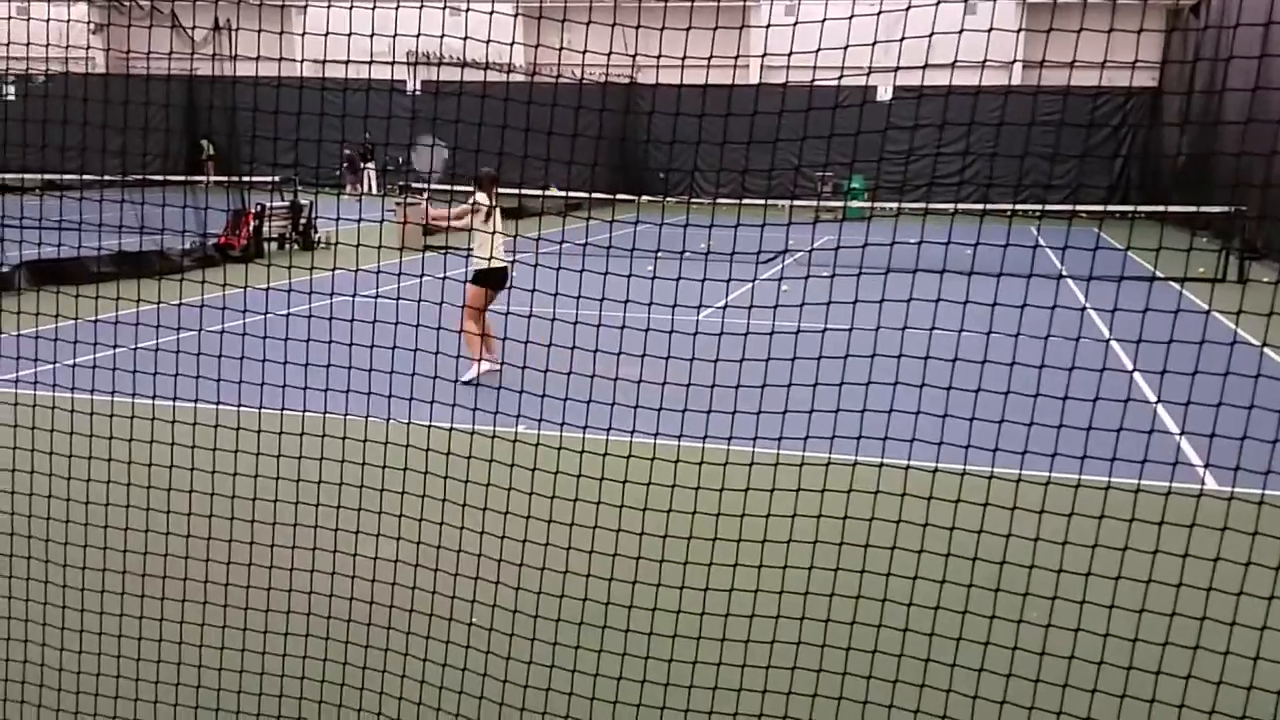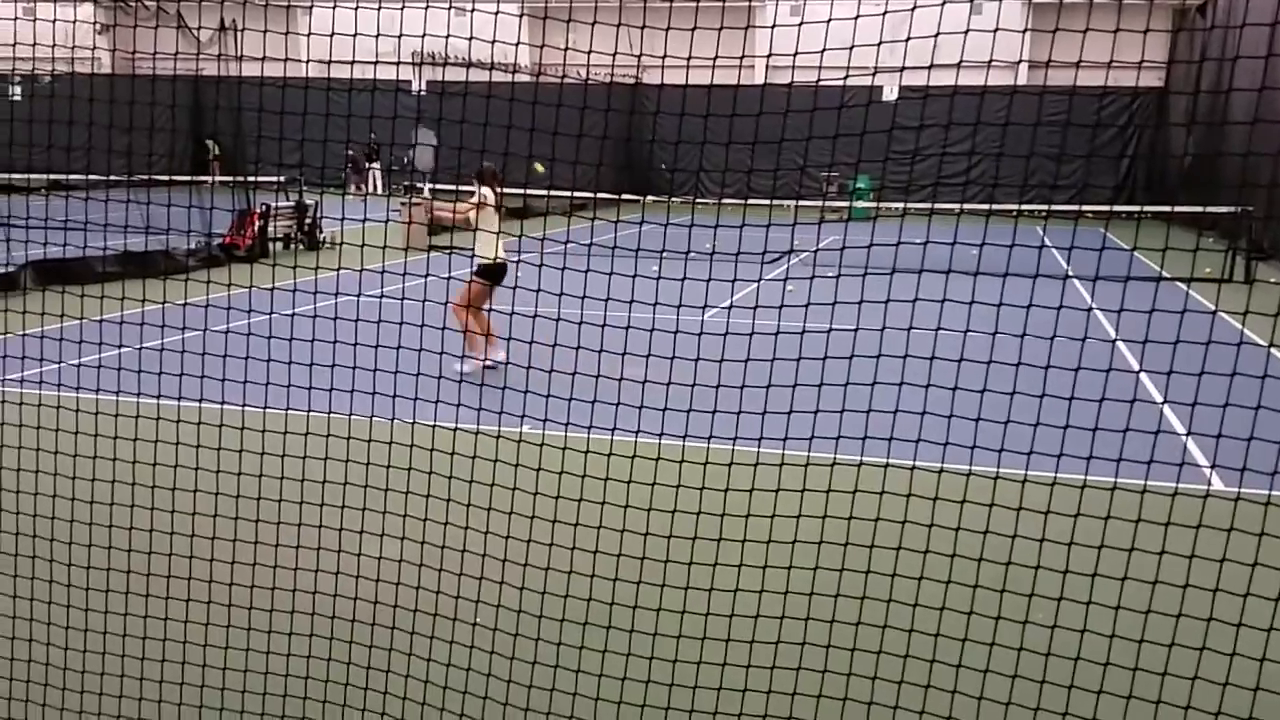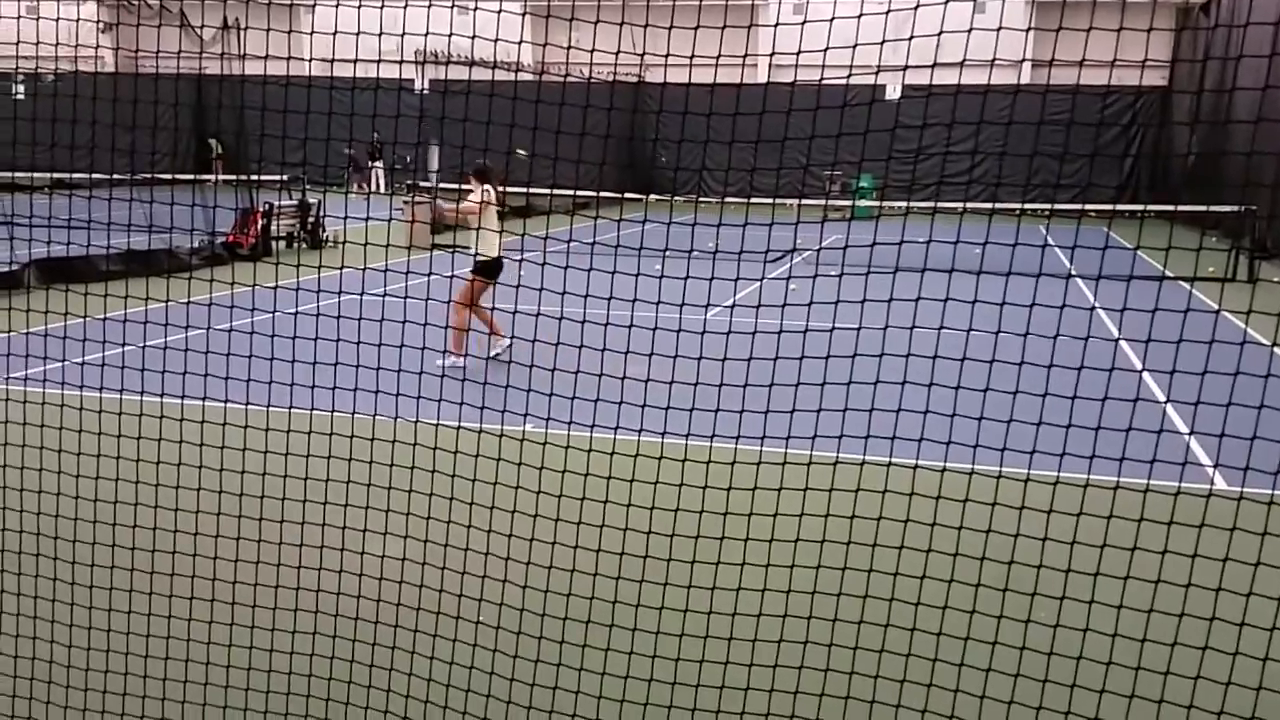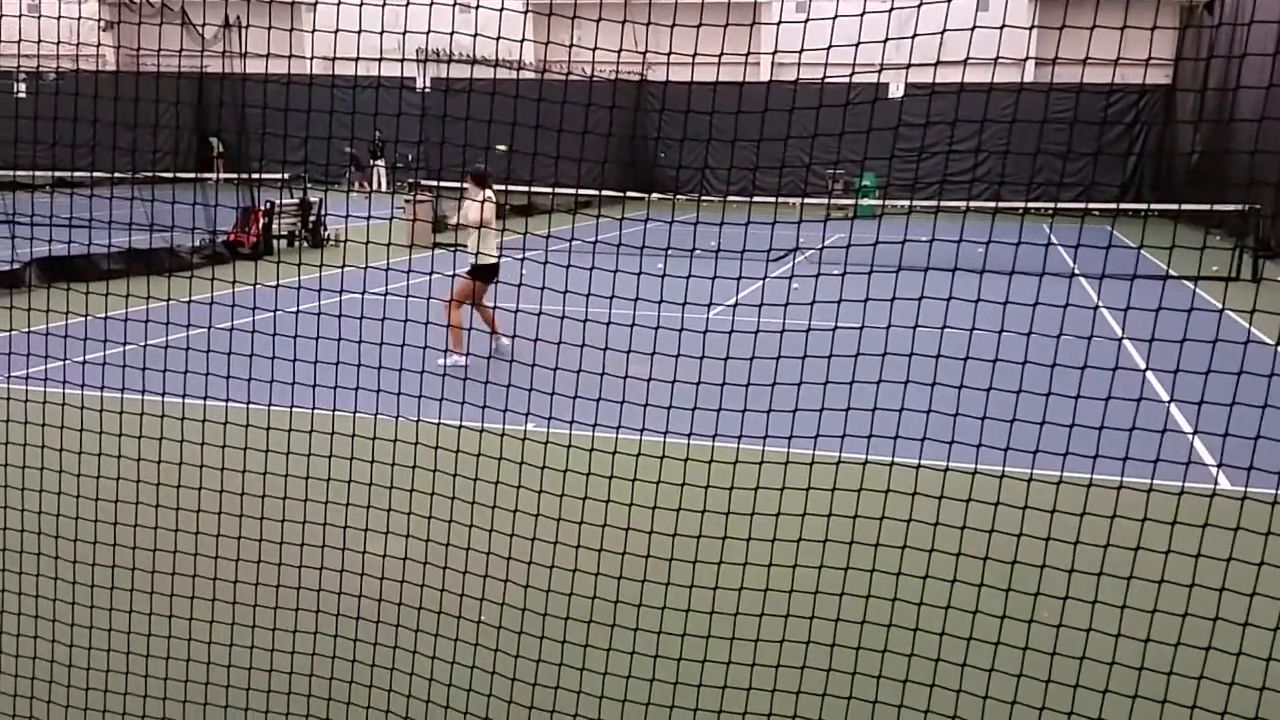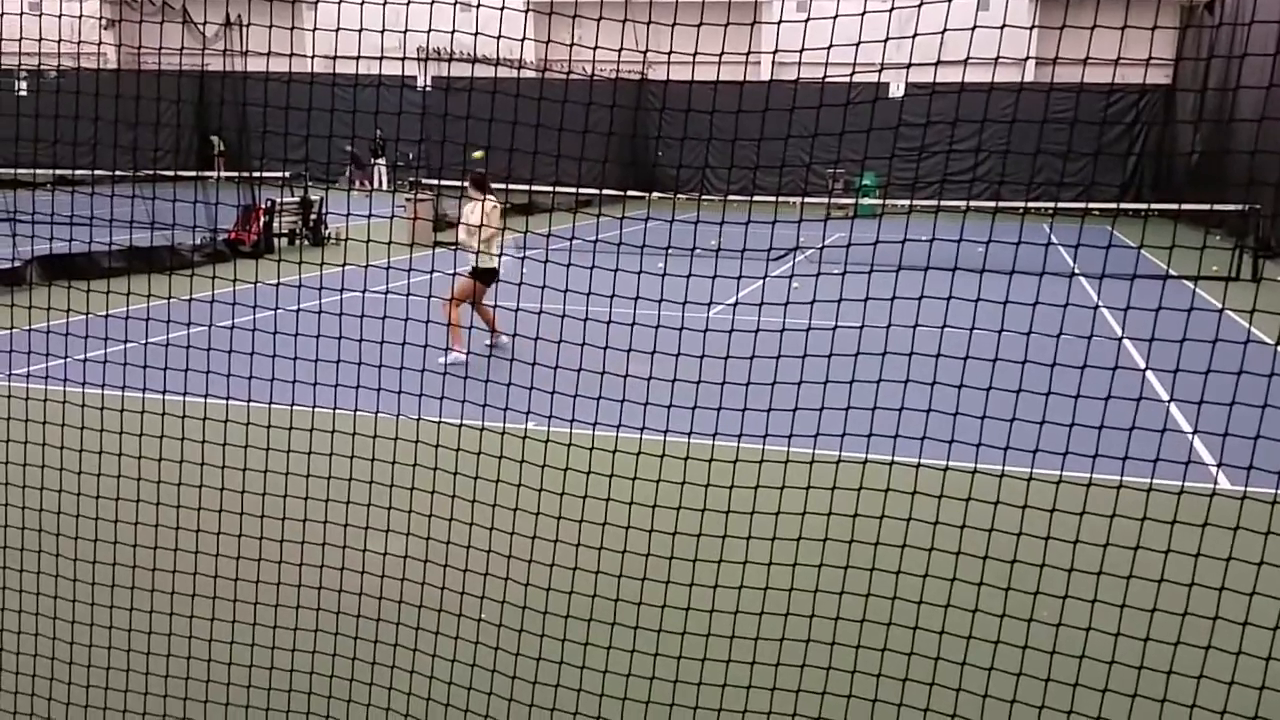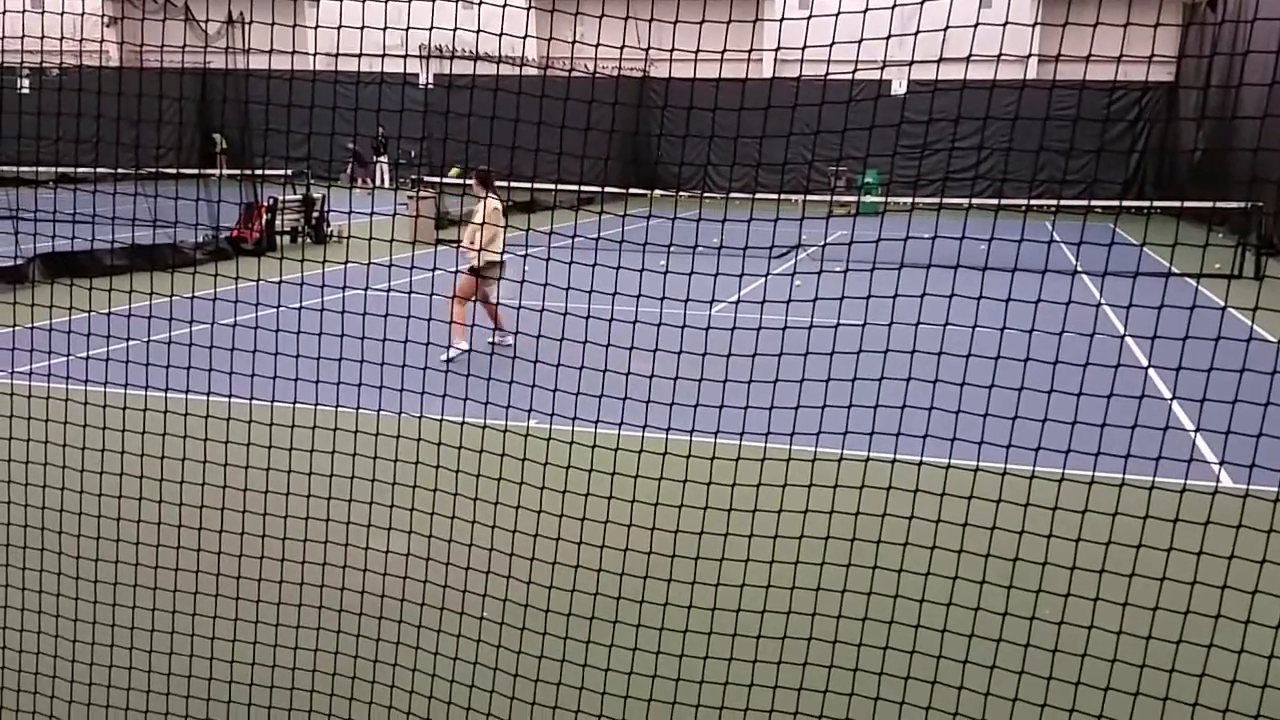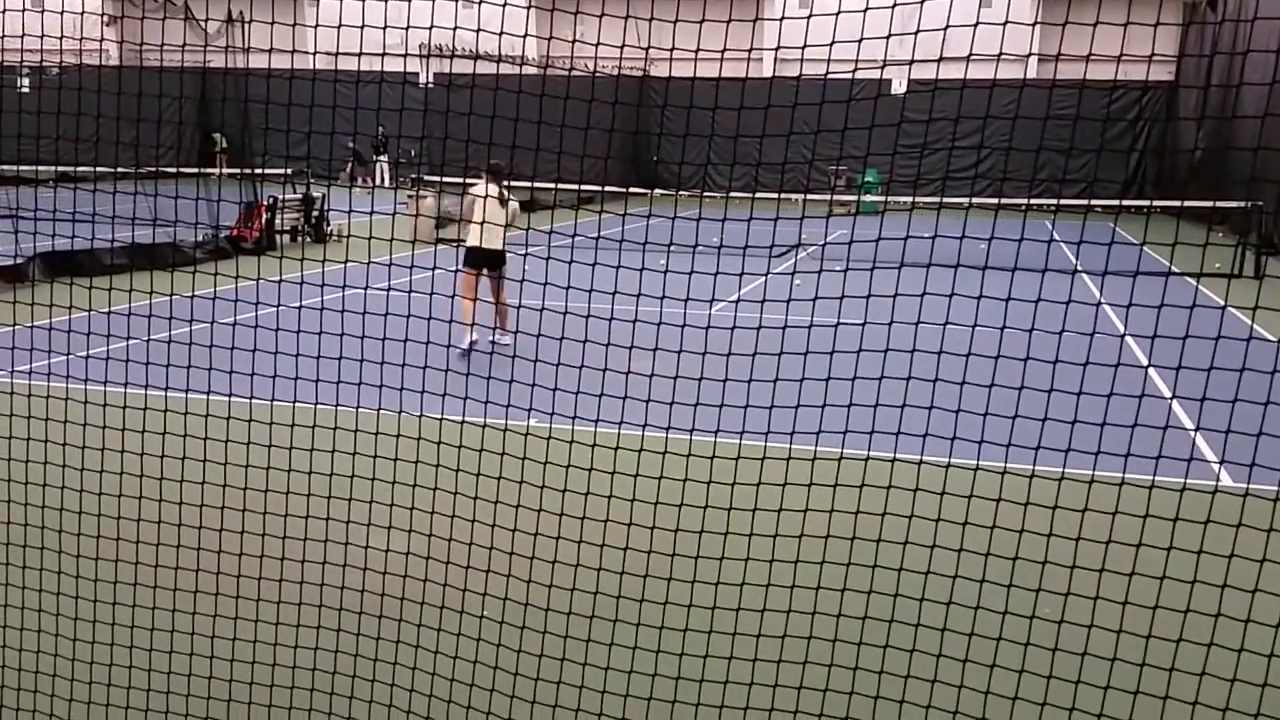
dt=0.1s
person 1, frame 1
left shoulder: (480, 199)
right shoulder: (490, 204)
left elbow: (453, 214)
right elbow: (462, 224)
left wrist: (430, 212)
right wrist: (435, 222)
left hip: (489, 271)
right hip: (497, 270)
left knee: (468, 318)
right knee: (476, 314)
left ankle: (478, 364)
right ankle: (491, 359)
person 1, frame 2
left shoulder: (485, 193)
right shoulder: (488, 197)
left elbow: (461, 209)
right elbow: (459, 218)
left wrist: (432, 205)
right wrist: (435, 212)
left hip: (490, 266)
right hip: (493, 264)
left knee: (460, 307)
right knee: (475, 309)
left ankle: (473, 356)
right ankle: (493, 353)
person 1, frame 3
left shoulder: (486, 190)
right shoulder: (473, 195)
left elbow: (474, 209)
right elbow: (459, 215)
left wrist: (446, 207)
right wrist: (443, 209)
left hip: (488, 262)
right hip: (485, 260)
left knee: (459, 305)
right knee: (472, 304)
left ankle: (457, 355)
right ankle: (499, 339)
person 1, frame 4
left shoulder: (487, 196)
right shoulder: (469, 201)
left elbow: (485, 218)
right elbow: (461, 223)
left wrist: (463, 221)
right wrist: (458, 221)
left hip: (485, 264)
right hip: (482, 262)
left knee: (452, 304)
right knee: (477, 302)
left ankle: (457, 354)
right ankle: (498, 339)
person 1, frame 5
left shoulder: (490, 203)
right shoulder: (469, 207)
left elbow: (495, 231)
right elbow: (462, 233)
left wrist: (475, 243)
right wrist: (464, 239)
left hip: (485, 266)
right hip: (479, 264)
left knee: (451, 303)
right knee: (475, 301)
left ankle: (457, 350)
right ankle: (498, 336)
person 1, frame 6
left shoulder: (491, 202)
right shoulder: (483, 203)
left elbow: (492, 233)
right elbow: (469, 234)
left wrist: (474, 248)
right wrist: (468, 246)
left hip: (487, 262)
right hip: (489, 261)
left knee: (457, 300)
right knee: (484, 298)
left ankle: (459, 343)
right ankle: (503, 335)
person 1, frame 7
left shoulder: (477, 189)
right shoulder: (510, 201)
left elbow: (466, 215)
left hip: (475, 249)
right hip: (496, 251)
left knee: (467, 296)
right knee: (498, 295)
left ankle: (469, 332)
right ankle: (504, 333)
